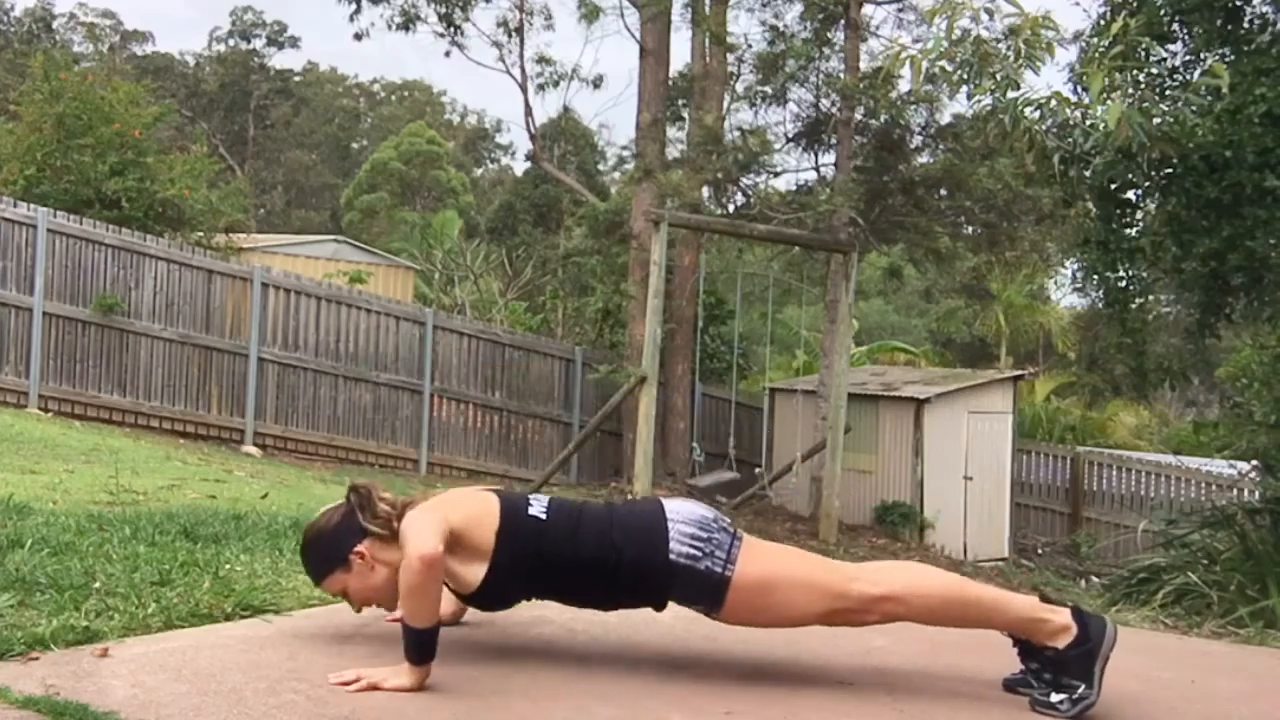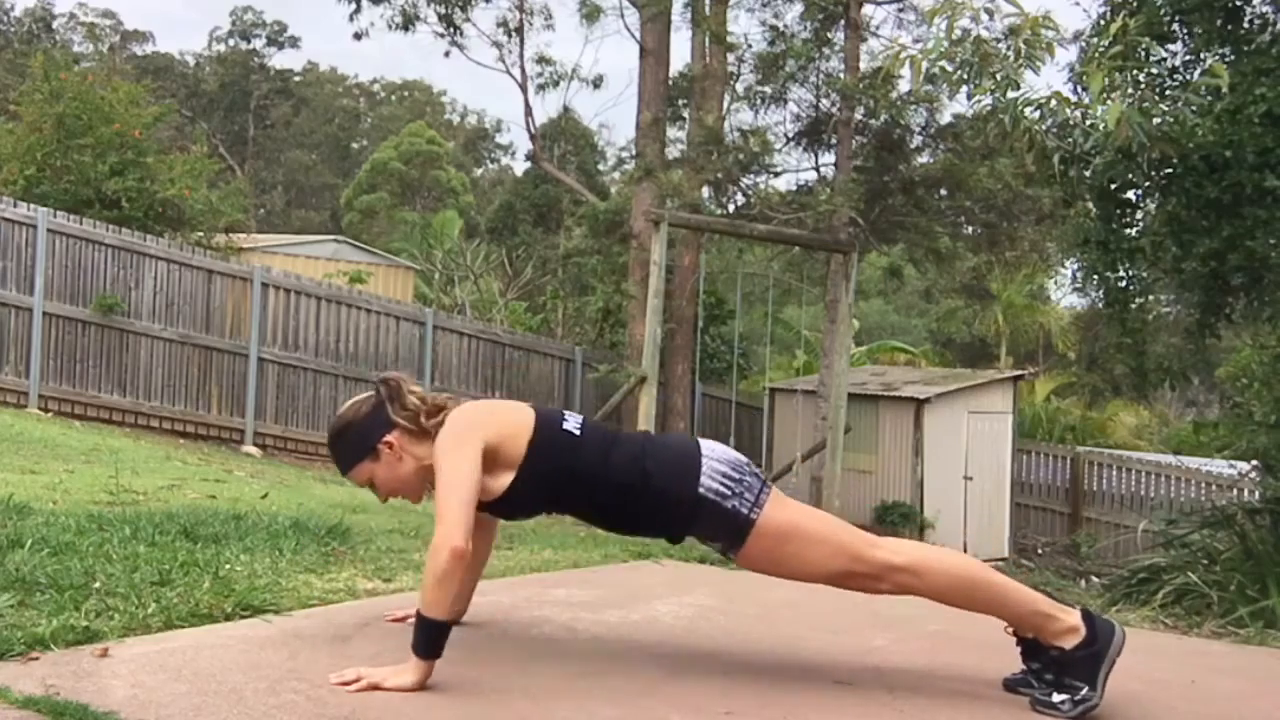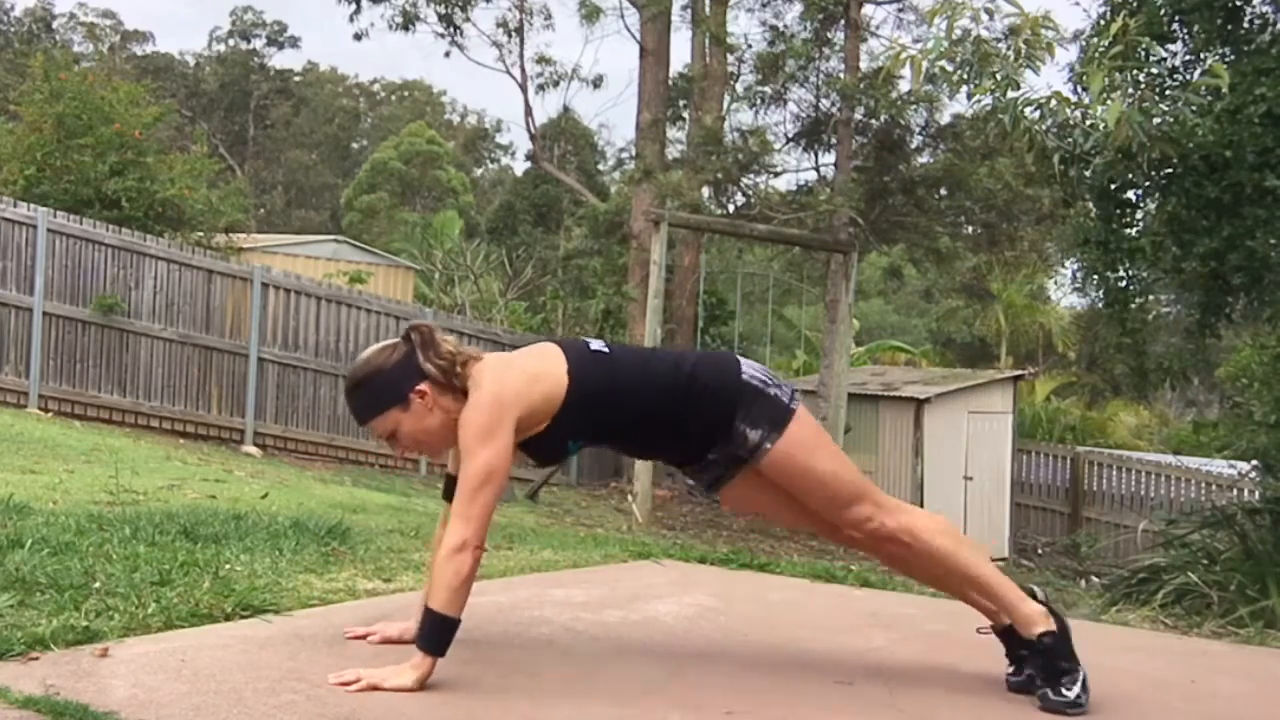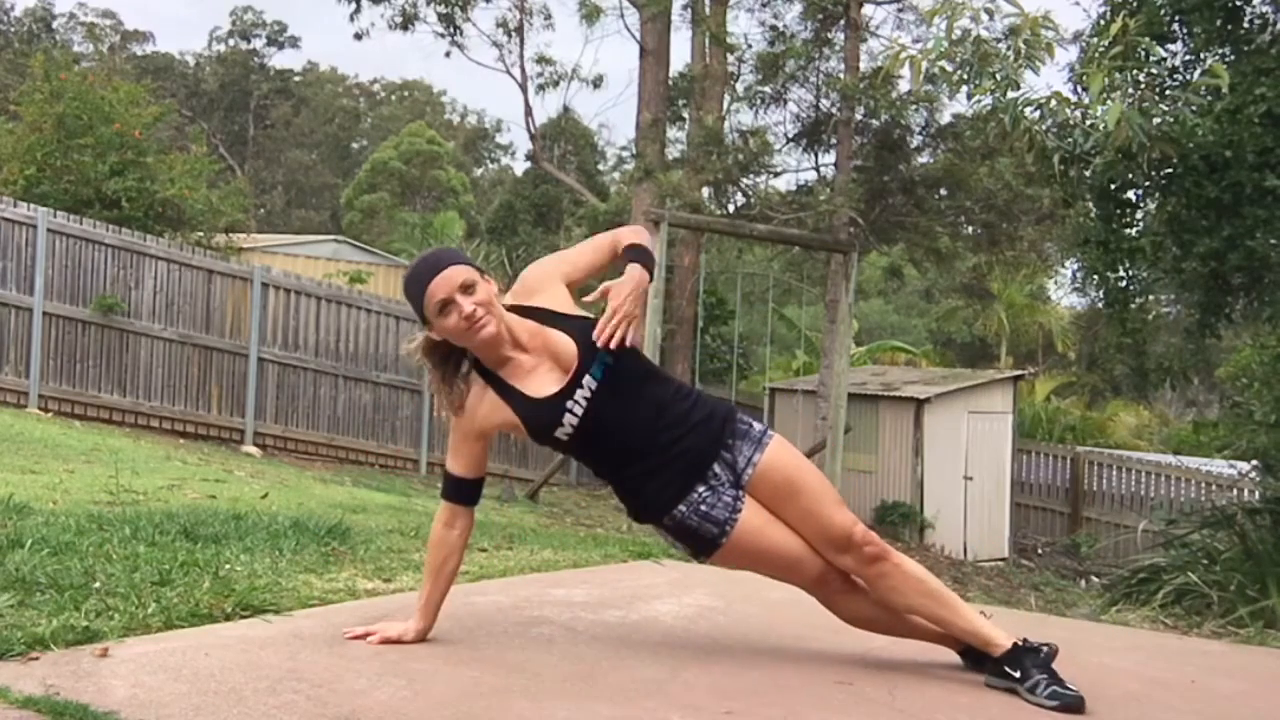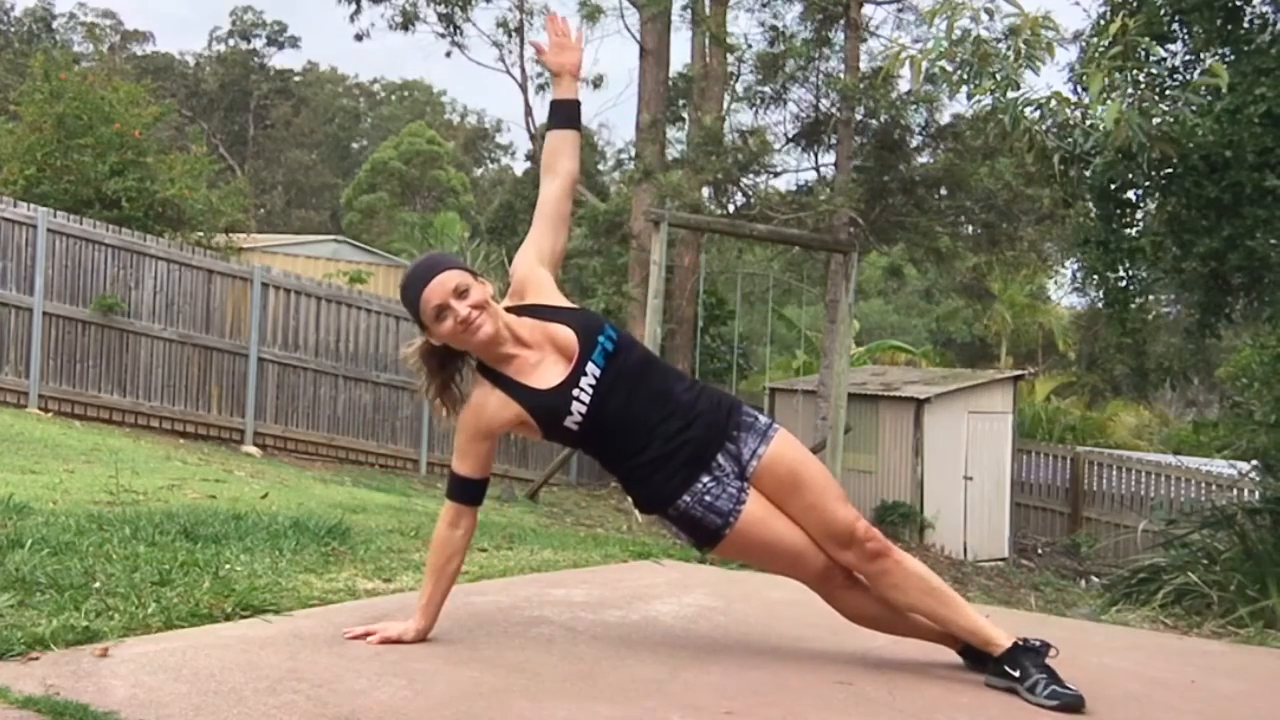
dt=0.7s
person 1, frame 1
left shoulder: (423, 525)
right shoulder: (445, 521)
left elbow: (422, 562)
right wrist: (453, 605)
left hip: (669, 550)
right hip: (657, 540)
left knee: (861, 593)
right knee: (851, 592)
left ankle: (1062, 628)
right ankle: (1039, 616)
person 1, frame 2
left shoulder: (459, 434)
right shoulder: (468, 441)
left elbow: (454, 545)
right elbow: (480, 533)
right wrist: (448, 609)
left hip: (693, 485)
right hip: (678, 483)
left knee: (876, 563)
right knee: (864, 565)
left ankle: (1070, 633)
right ankle: (1045, 634)
person 1, frame 3
left shoulder: (491, 397)
right shoulder: (467, 401)
left elbow: (465, 542)
right elbow: (456, 518)
right wrist: (421, 624)
left hip: (729, 400)
right hip: (694, 444)
left knee: (874, 518)
right knee: (844, 531)
left ankle: (1037, 627)
right ankle: (1015, 626)
person 1, frame 4
left shoulder: (538, 285)
right shoulder: (480, 407)
left elbow: (627, 235)
right elbow: (455, 514)
left wrist: (634, 275)
right wrist: (420, 621)
left hip: (720, 433)
right hip: (677, 493)
left knee: (856, 544)
right knee: (830, 583)
left ankle: (1004, 648)
right ankle: (985, 651)
person 1, frame 5
left shoulder: (528, 285)
right shoulder: (488, 409)
left elbow: (558, 183)
right elbow: (458, 516)
left wrist: (567, 83)
right wrist: (420, 621)
left hip: (727, 425)
right hip: (684, 485)
left knee: (859, 543)
right knee: (830, 575)
left ankle: (1004, 649)
right ankle: (984, 650)
